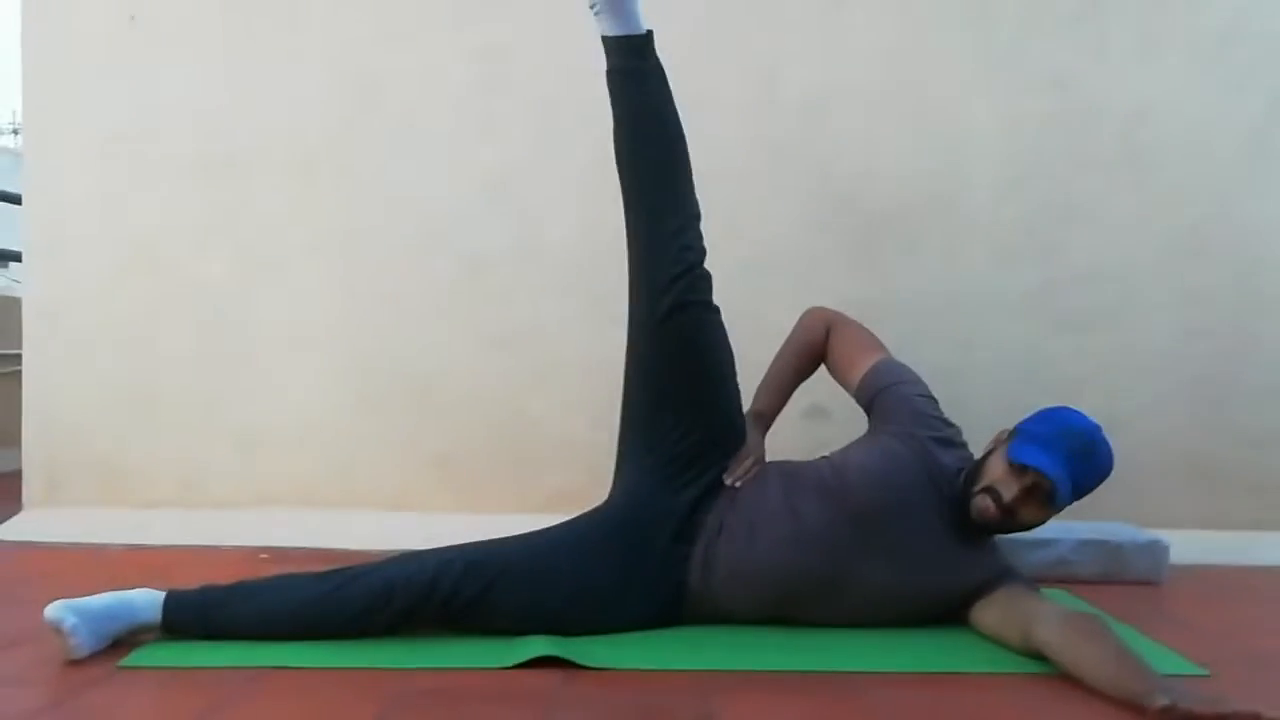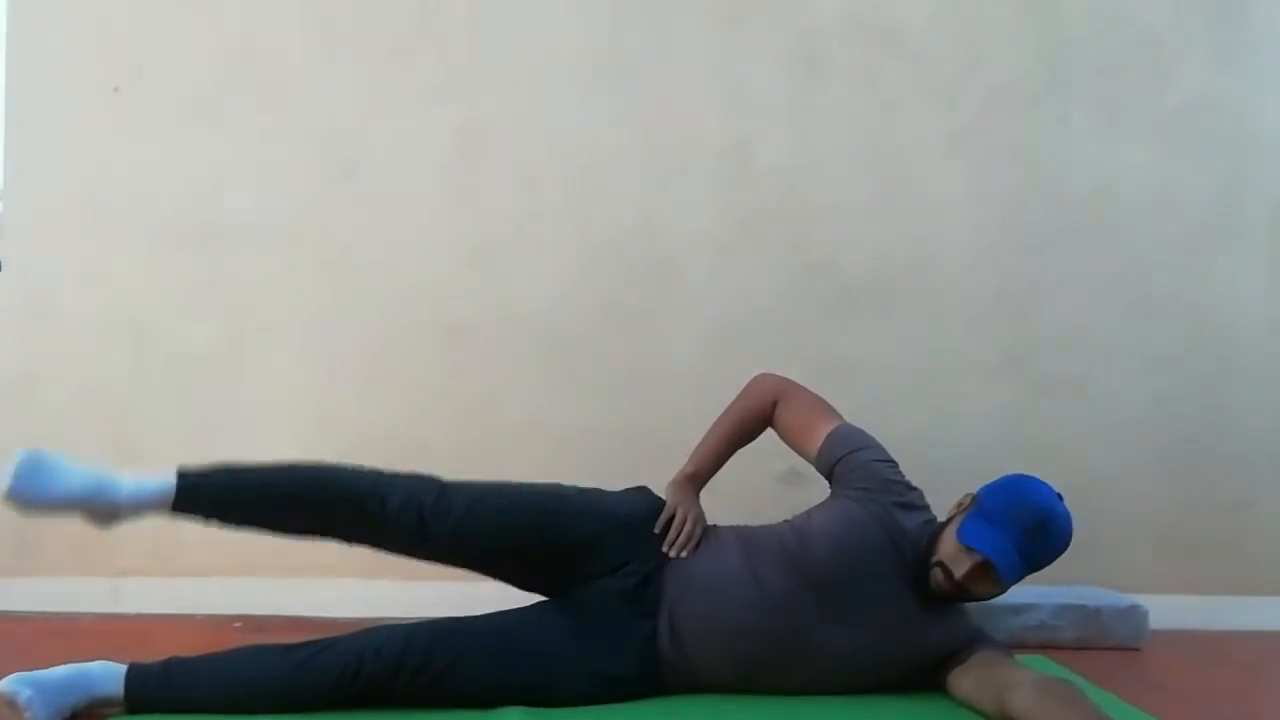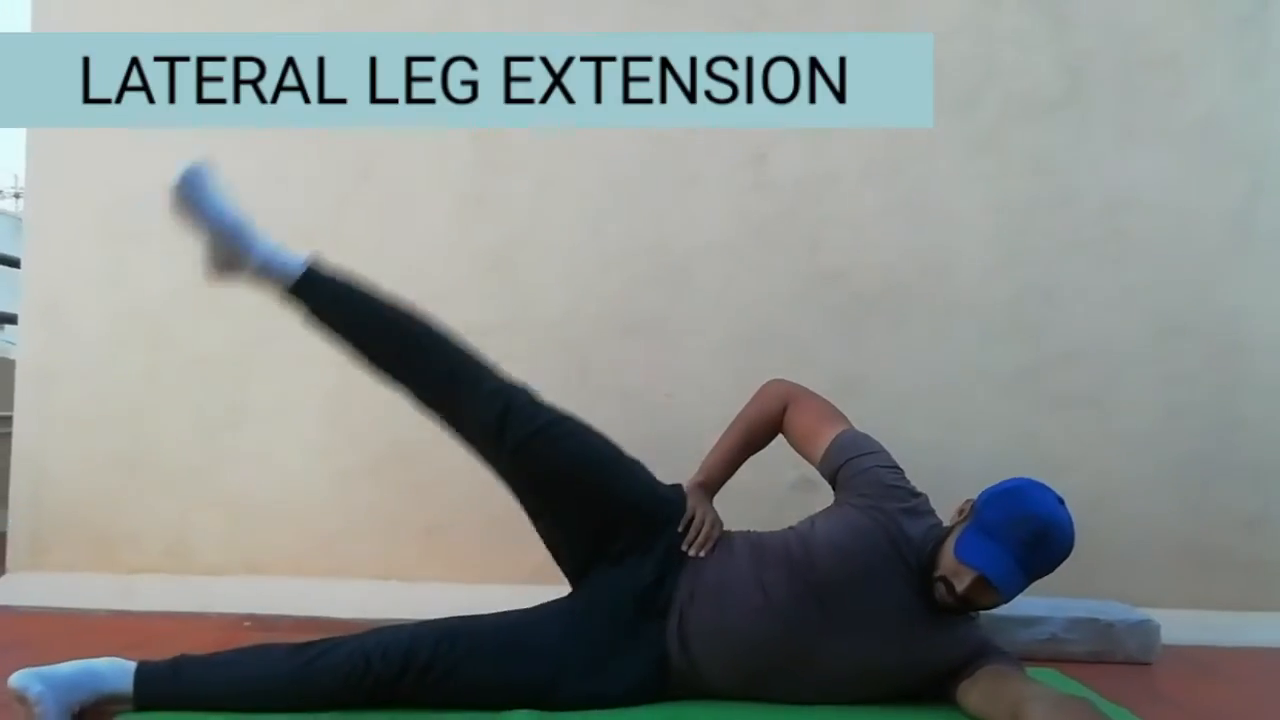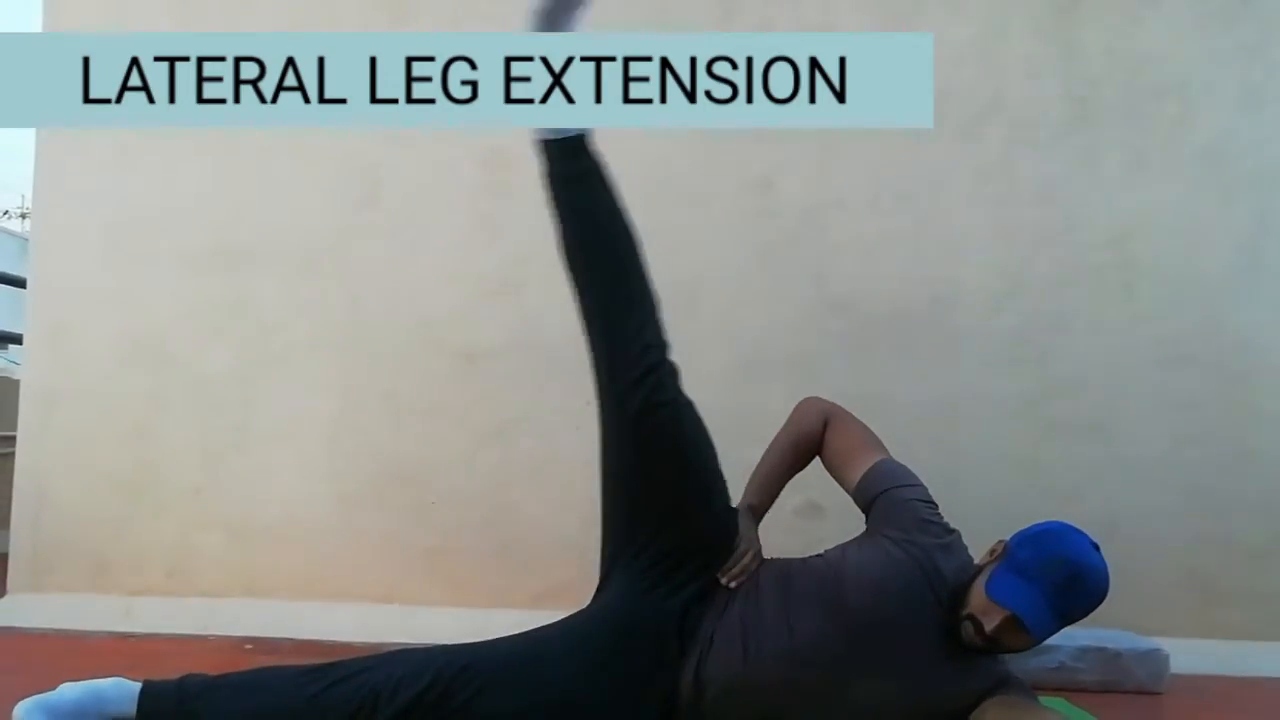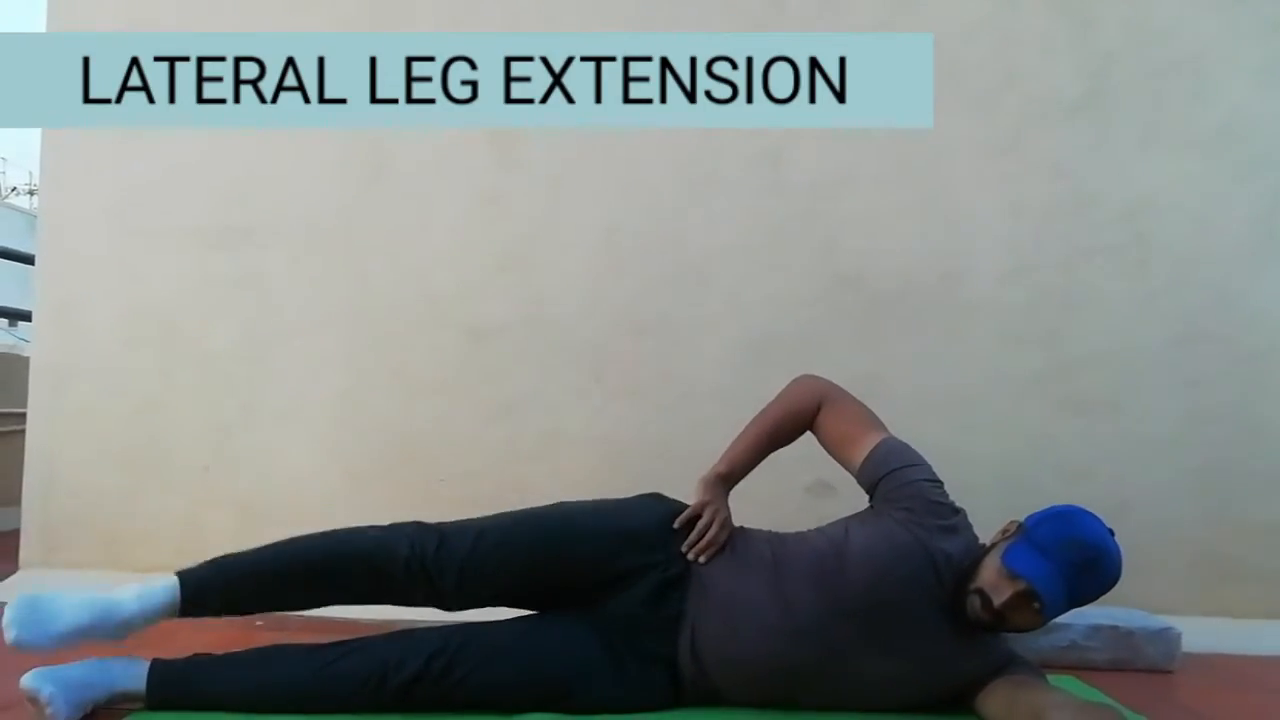
dt=0.7s
person 1, frame 1
left shoulder: (984, 572)
right shoulder: (934, 442)
right elbow: (823, 323)
right wrist: (759, 429)
left hip: (663, 584)
right hip: (689, 486)
left knee: (444, 587)
right knee: (672, 280)
left ankle: (154, 607)
person 1, frame 2
right shoulder: (886, 496)
right elbow: (775, 388)
right wrist: (687, 481)
right hip: (631, 551)
right knee: (425, 513)
right ankle: (142, 489)
person 1, frame 3
right shoulder: (892, 506)
right elbow: (784, 393)
right wrist: (701, 485)
right hip: (651, 554)
right knee: (488, 404)
right ankle: (270, 258)
person 1, frame 4
right shoulder: (923, 541)
right elbow: (820, 413)
right wrist: (747, 516)
right hip: (679, 585)
right knee: (639, 371)
right ankle: (562, 125)
person 1, frame 5
right shoulder: (929, 511)
right elbow: (818, 392)
right wrist: (718, 482)
right hip: (655, 557)
right knee: (426, 562)
right ankle: (145, 601)
